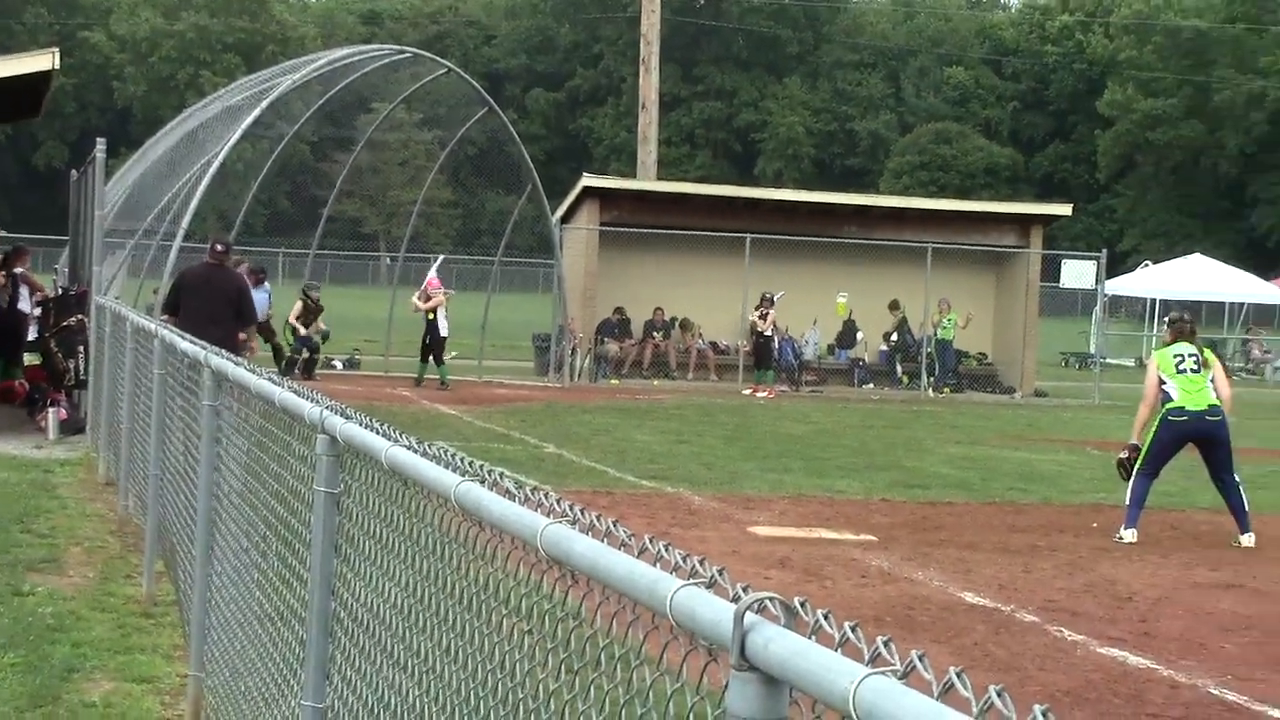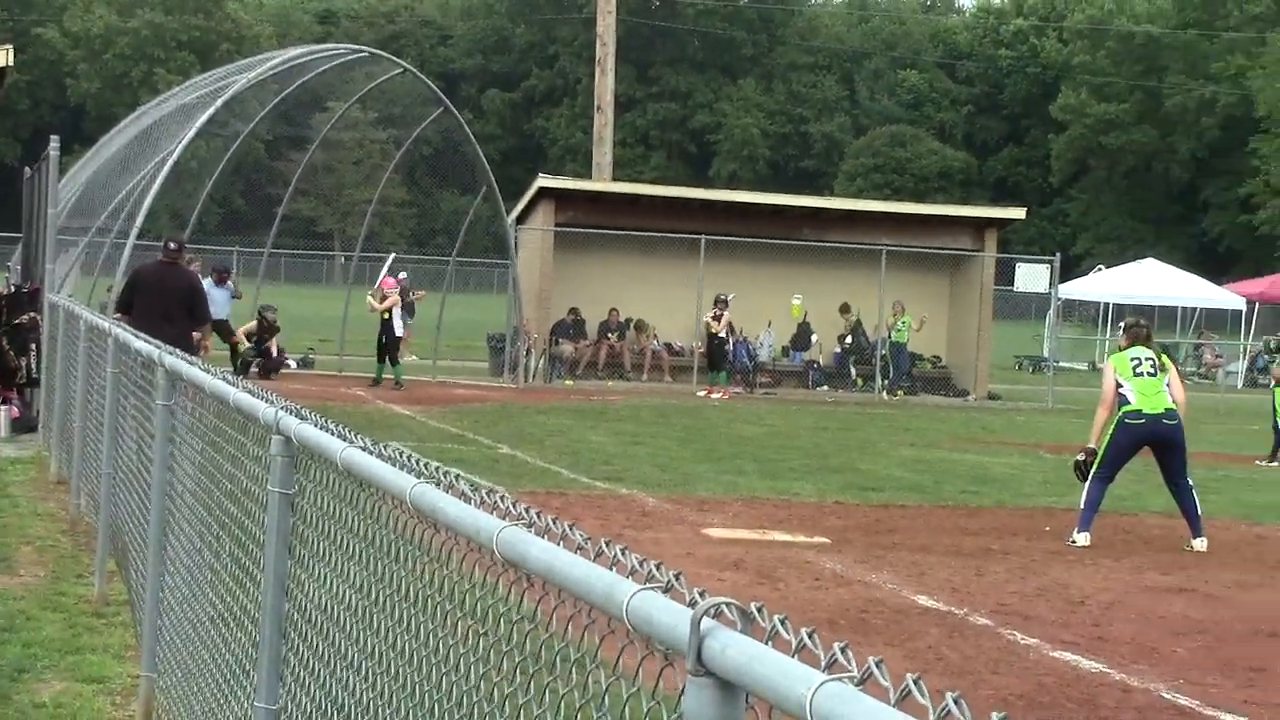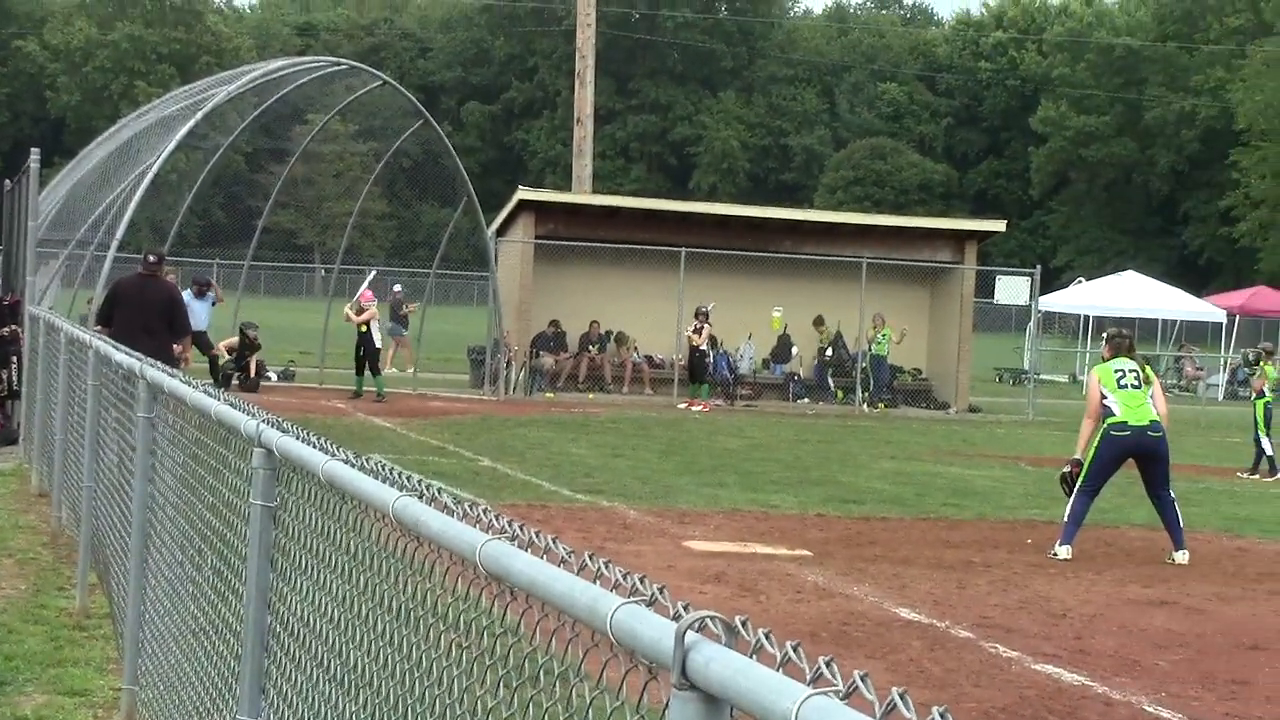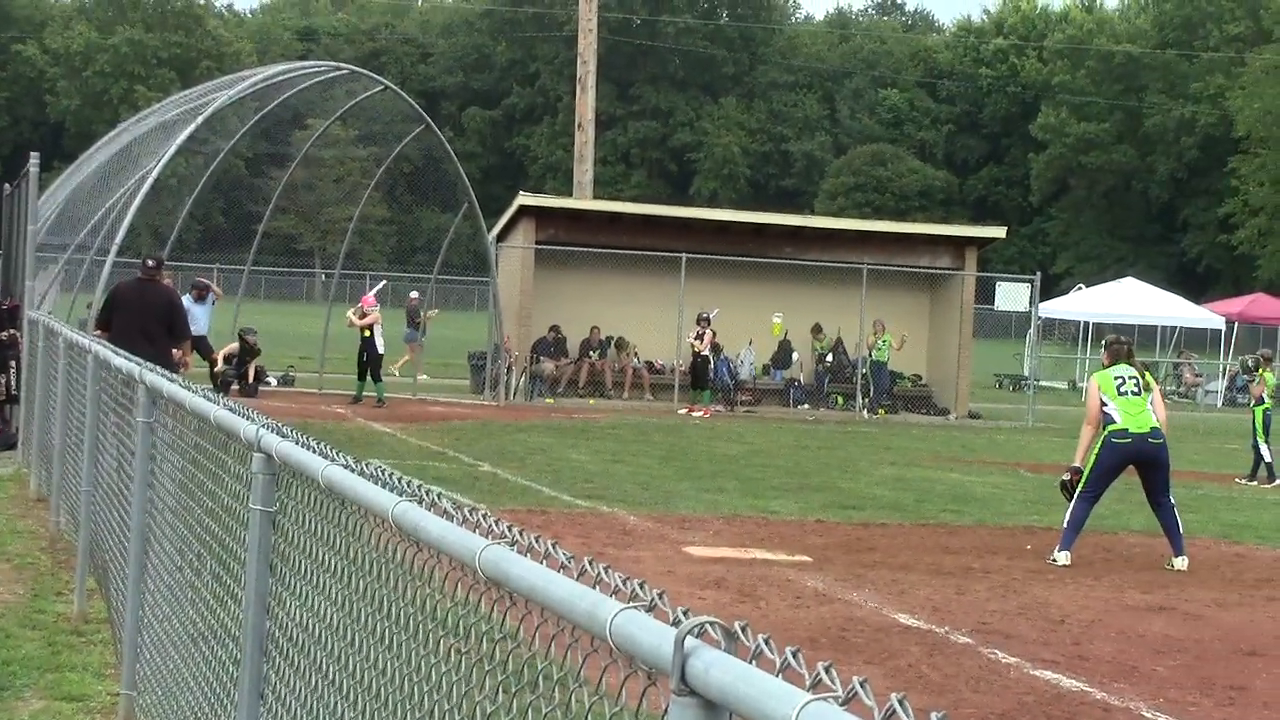
dt=0.3s
person 1, frame 1
left shoulder: (1158, 356)
right shoulder: (1208, 355)
left elbow: (1148, 403)
right elbow: (1226, 395)
left wrist: (1134, 441)
right wrist: (1216, 425)
left hip: (1176, 419)
right hip: (1212, 418)
left knee: (1144, 472)
right knee: (1226, 477)
left ankle: (1128, 529)
right ankle: (1246, 534)
person 1, frame 2
left shoulder: (1115, 360)
right shoulder: (1163, 359)
left elbow: (1106, 406)
right elbow: (1180, 399)
left wrist: (1092, 444)
right wrist: (1172, 429)
left hip: (1133, 421)
right hip: (1168, 421)
left knee: (1100, 476)
right knee: (1179, 481)
left ankle: (1082, 533)
right ankle: (1198, 538)
person 1, frame 3
left shoulder: (1098, 371)
right shoulder: (1146, 370)
left elbow: (1091, 418)
right elbow: (1163, 412)
left wrist: (1078, 455)
right wrist: (1153, 443)
left hip: (1117, 433)
right hip: (1152, 434)
left knee: (1086, 489)
right knee: (1162, 493)
left ankle: (1064, 546)
right ankle: (1180, 551)
person 1, frame 4
left shoulder: (1098, 378)
right shoulder: (1145, 377)
left elbow: (1091, 425)
right elbow: (1162, 418)
left wrist: (1077, 462)
right wrist: (1153, 448)
left hip: (1118, 441)
right hip: (1153, 440)
left knee: (1086, 495)
right knee: (1162, 499)
left ankle: (1063, 552)
right ankle: (1179, 556)
